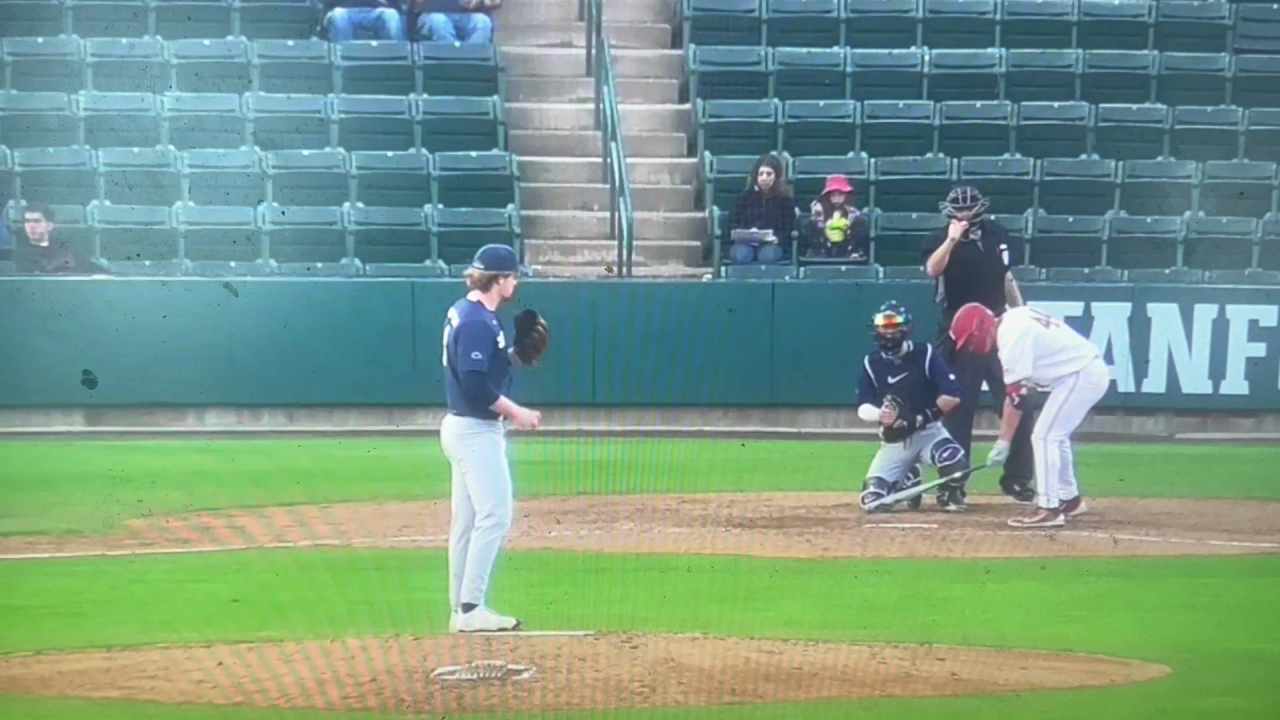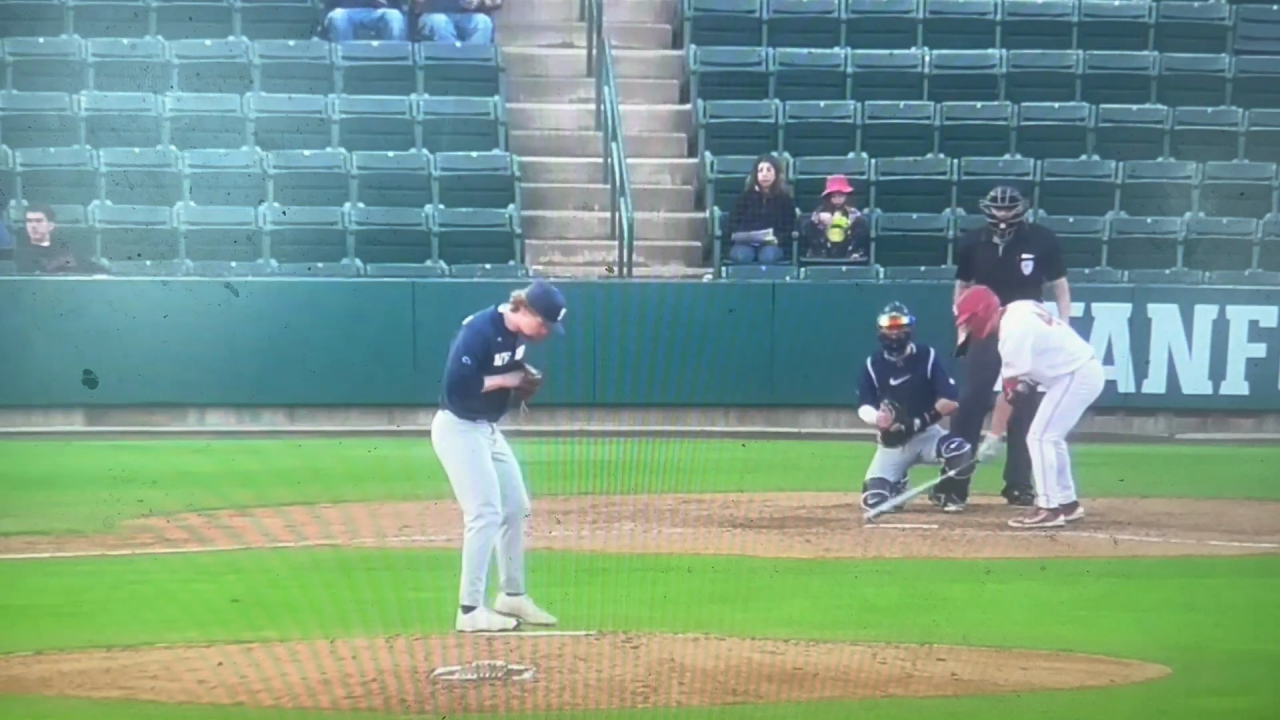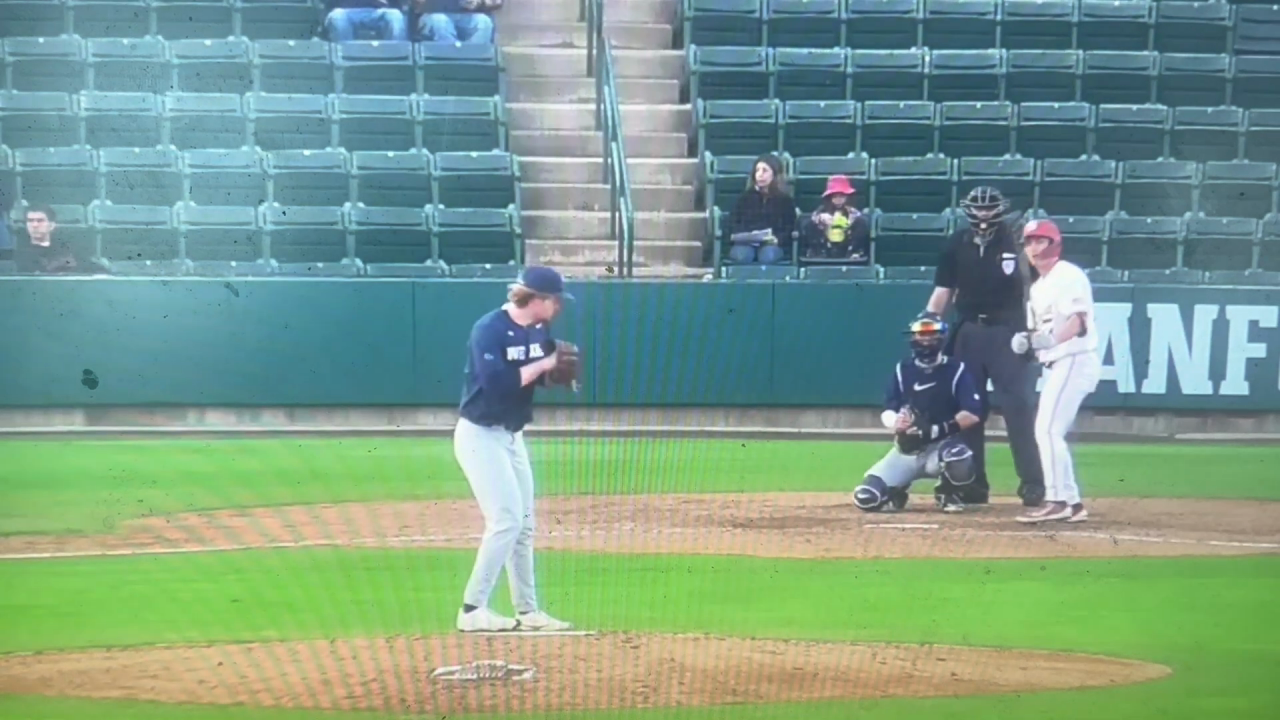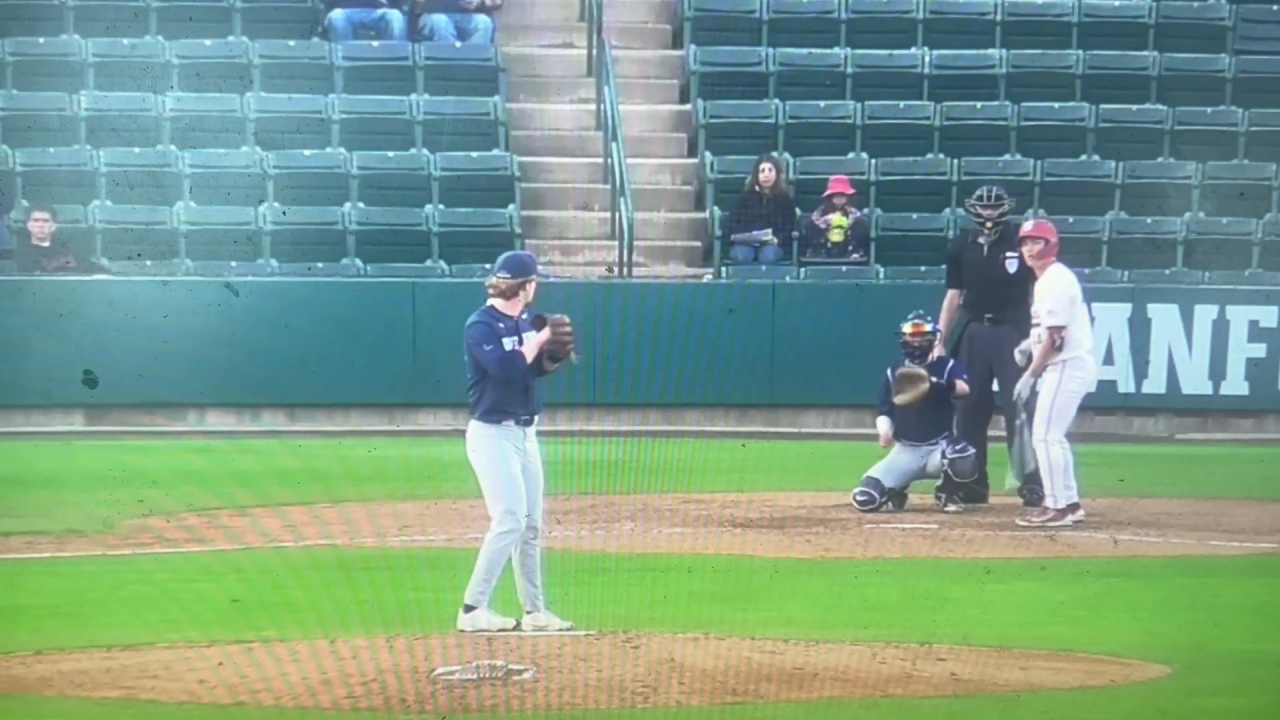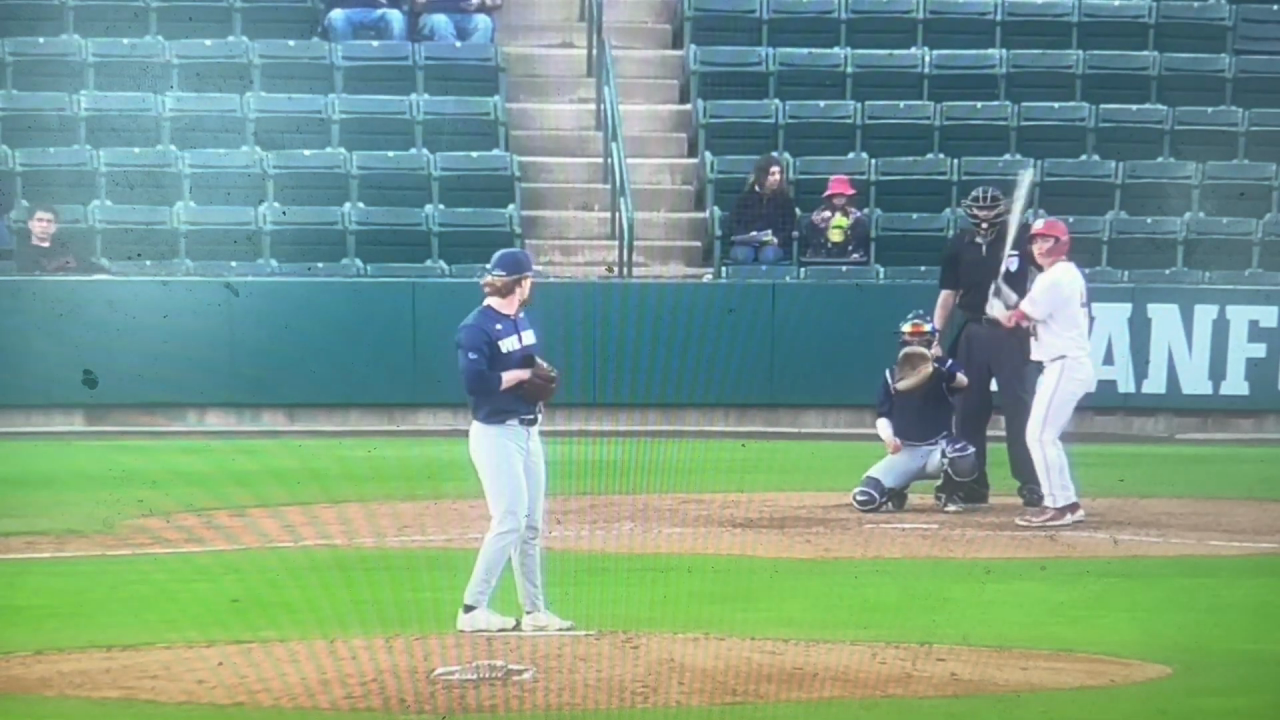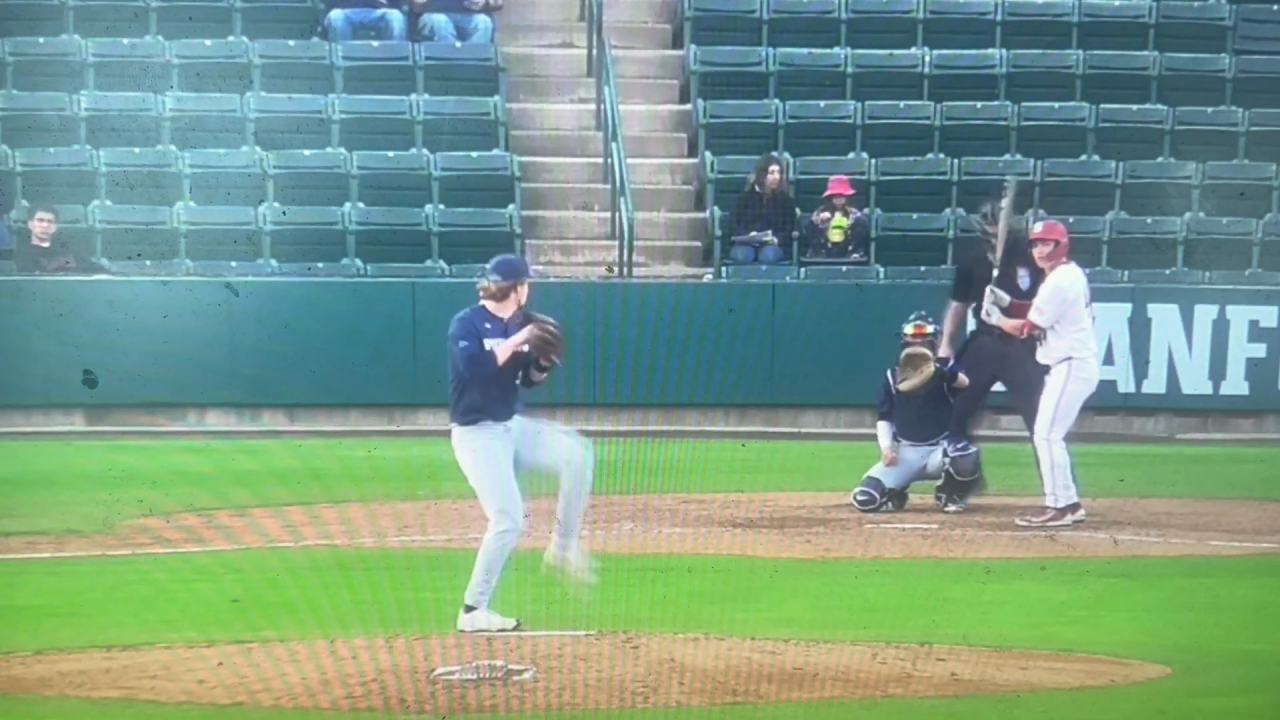
dt=0.7s
person 1, frame 1
left shoulder: (466, 312)
right shoulder: (476, 322)
right elbow: (477, 388)
left wrist: (513, 355)
right wrist: (516, 412)
left hip: (468, 428)
right hip: (475, 431)
left knee: (467, 520)
right knee: (495, 515)
left ankle: (464, 608)
right ankle: (470, 610)
person 1, frame 2
left shoulder: (517, 333)
right shoulder: (478, 331)
right elbow: (457, 386)
left wrist: (523, 380)
right wrist: (506, 380)
left hip: (486, 428)
right hip: (459, 429)
left knee: (517, 508)
right knee: (486, 515)
left ankle: (513, 595)
right ankle: (470, 610)
person 1, frame 3
left shoulder: (539, 330)
right shoulder: (489, 330)
left elbow: (540, 377)
right elbow: (497, 382)
left wrist: (558, 370)
right wrist: (543, 364)
left hip: (512, 436)
right hip: (480, 436)
left knee: (524, 524)
right knee: (506, 521)
left ankle: (528, 610)
right ankle: (473, 610)
person 1, frame 4
left shoulder: (524, 320)
right shoulder: (481, 325)
left elbow: (540, 368)
right elbow: (505, 369)
left wrist: (557, 348)
right wrist: (538, 339)
left hip: (524, 432)
right hip: (492, 434)
left knee: (532, 524)
right knee: (510, 522)
left ankle: (534, 611)
right ankle: (472, 609)
person 1, frame 5
left shoulder: (521, 320)
right shoulder: (476, 327)
right elbow: (475, 383)
right wrist: (522, 374)
left hip: (528, 431)
right hip: (496, 434)
left knee: (532, 524)
right knee: (509, 522)
left ankle: (535, 611)
right ankle: (473, 609)
person 1, frame 6
left shoulder: (519, 323)
right shoulder: (467, 323)
left elbow: (533, 378)
right elbow: (476, 368)
left wrist: (543, 360)
right wrist: (518, 340)
left hip: (514, 427)
right hip: (477, 434)
left knee: (578, 454)
right knee: (508, 521)
left ankle: (565, 547)
right ankle: (474, 611)
person 2, frame 1
left shoulder: (998, 235)
right shoulder: (941, 241)
right elbow: (932, 270)
right wrist: (952, 241)
right knee: (958, 409)
left ankle: (1019, 479)
person 2, frame 2
left shoulder: (1042, 240)
right shoulder: (972, 242)
left elbow: (1059, 285)
right elbow: (963, 286)
left knee: (1024, 409)
right knee: (969, 405)
left ankle: (1018, 484)
right ankle: (953, 483)
person 2, frame 3
left shoulder: (1018, 241)
right shoulder: (955, 245)
right elbow: (942, 293)
left hip: (1007, 332)
right hip: (968, 332)
left knee: (1018, 406)
left ankle: (1033, 483)
right ankle: (972, 485)
person 2, frame 4
left shoulder: (1021, 241)
right shoulder: (962, 245)
right elbow: (954, 295)
right wrist: (940, 340)
left hip: (1013, 331)
right hip: (974, 332)
left knee: (1019, 407)
right knee: (971, 408)
left ankle: (1032, 484)
right ankle: (971, 484)
person 2, frame 5
left shoulder: (1020, 239)
right shoulder: (958, 245)
right elbow: (948, 294)
right wrist: (935, 338)
left hip: (1012, 334)
right hip: (972, 333)
left knee: (1020, 409)
right knee: (969, 410)
left ankle: (1031, 484)
right ankle: (970, 485)
person 2, frame 6
left shoulder: (1029, 251)
right shoulder: (972, 259)
right elbow: (959, 304)
right wrist: (945, 343)
left hip: (1021, 345)
right hip: (983, 344)
left knee: (1038, 415)
right knee: (955, 410)
right ankle: (959, 482)
person 3, frame 1
left shoulder: (1011, 338)
right shoulder: (1012, 319)
left elbow: (1016, 395)
left wrist: (1003, 442)
right wrist: (1027, 377)
left hip: (1082, 375)
right hip: (1086, 371)
left knee: (1045, 437)
right knee: (1054, 435)
left ankle: (1048, 508)
right ankle: (1069, 499)
person 3, frame 2
left shoulder: (1013, 331)
right shoulder: (1019, 310)
left elbow: (1010, 390)
left wrist: (994, 437)
right wrist: (1029, 377)
left hip: (1078, 375)
right hip: (1084, 370)
left knee: (1040, 436)
right knee: (1052, 436)
left ankle: (1049, 509)
right ankle: (1067, 502)
person 3, frame 3
left shoulder: (1069, 276)
right shoulder: (1037, 286)
left elbow: (1080, 321)
left wrist: (1054, 339)
right wrist: (1026, 339)
left hip: (1075, 362)
right hip: (1058, 365)
left knee: (1047, 430)
right knee: (1053, 433)
left ankle: (1057, 502)
right ankle: (1072, 503)
person 3, frame 4
left shoulder: (1056, 280)
right shoulder: (1048, 280)
left elbow: (1056, 336)
left wrist: (1030, 375)
right wrist: (1030, 344)
left hip: (1068, 366)
right hip: (1068, 365)
left knee: (1044, 434)
right knee: (1053, 435)
left ankle: (1057, 508)
right ankle: (1070, 503)
person 3, frame 5
left shoulder: (1054, 278)
right shoulder: (1068, 275)
left elbow: (1017, 319)
right elbow: (1038, 312)
left hip: (1066, 367)
right hip: (1071, 366)
left knee: (1038, 434)
right knee: (1047, 436)
left ankle: (1057, 507)
right ankle: (1068, 503)
person 3, frame 6
left shoulder: (1059, 282)
right shoulder: (1069, 274)
left elbow: (1028, 329)
right elbow: (1040, 311)
left wrist: (996, 318)
right wrist: (1006, 302)
left hip: (1072, 367)
right hip: (1071, 367)
left knee: (1046, 435)
right knee: (1050, 435)
left ankle: (1058, 507)
right ankle: (1069, 503)
person 4, frame 1
left shoulder: (926, 354)
right shoulder: (872, 363)
left elbow: (952, 396)
right elbow: (863, 408)
left wrist: (920, 419)
right wrist: (880, 415)
left hip: (928, 431)
right hip: (894, 440)
left knee: (953, 460)
right knee: (872, 499)
left ankle: (951, 493)
right ankle: (906, 482)
person 4, frame 2
left shoulder: (927, 357)
right shoulder: (874, 364)
left elbow: (950, 400)
right elbow: (863, 408)
left wrist: (918, 422)
right wrist: (877, 417)
left hip: (926, 434)
right hip: (892, 442)
left knee: (960, 453)
right knee: (874, 501)
right ankle: (897, 485)
person 4, frame 3
left shoulder: (956, 370)
right shoulder: (902, 370)
left elbow: (972, 414)
right elbow: (887, 412)
left wrist: (935, 431)
right wrist: (896, 422)
left hip: (939, 447)
right hip: (906, 450)
left knee: (961, 462)
right knee: (866, 498)
left ankle: (948, 495)
right ankle: (897, 490)
person 4, frame 4
left shoulder: (947, 366)
right shoulder: (894, 372)
left elbow: (964, 388)
right elbow: (884, 413)
left wrist: (935, 384)
right wrist: (884, 432)
left hip: (939, 447)
right hip: (905, 451)
left knee: (964, 461)
right knee: (864, 500)
right ankle: (896, 492)
person 4, frame 5
left shoulder: (944, 367)
right shoulder: (892, 374)
left elbow: (963, 382)
right elbow: (883, 416)
left wrist: (941, 374)
right wrist: (888, 436)
left hip: (938, 448)
right hip: (905, 452)
left knee: (965, 460)
right knee: (864, 500)
right ankle: (895, 492)
person 4, frame 6
left shoulder: (945, 368)
right shoulder: (893, 375)
left elbow: (964, 382)
right elbow: (884, 418)
left wrist: (941, 373)
right wrist: (886, 447)
left hip: (939, 449)
right hip: (905, 452)
left knee: (964, 460)
right knee: (865, 500)
right ankle: (896, 493)
